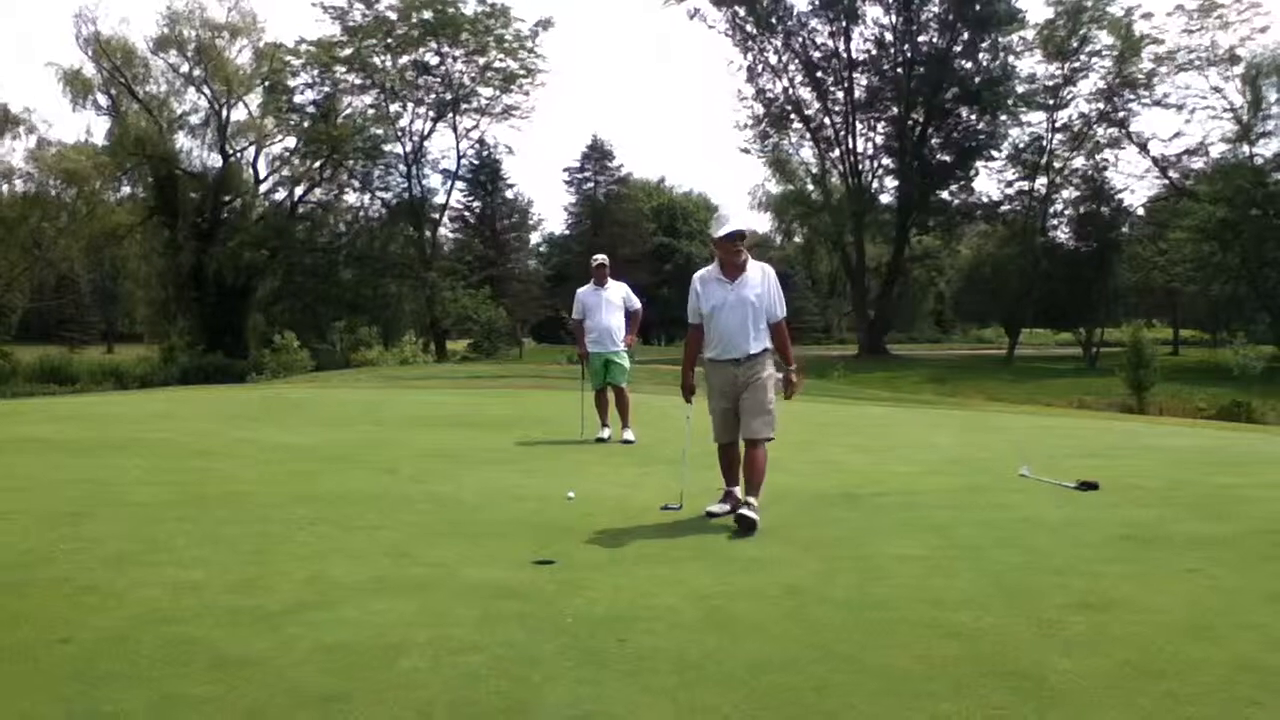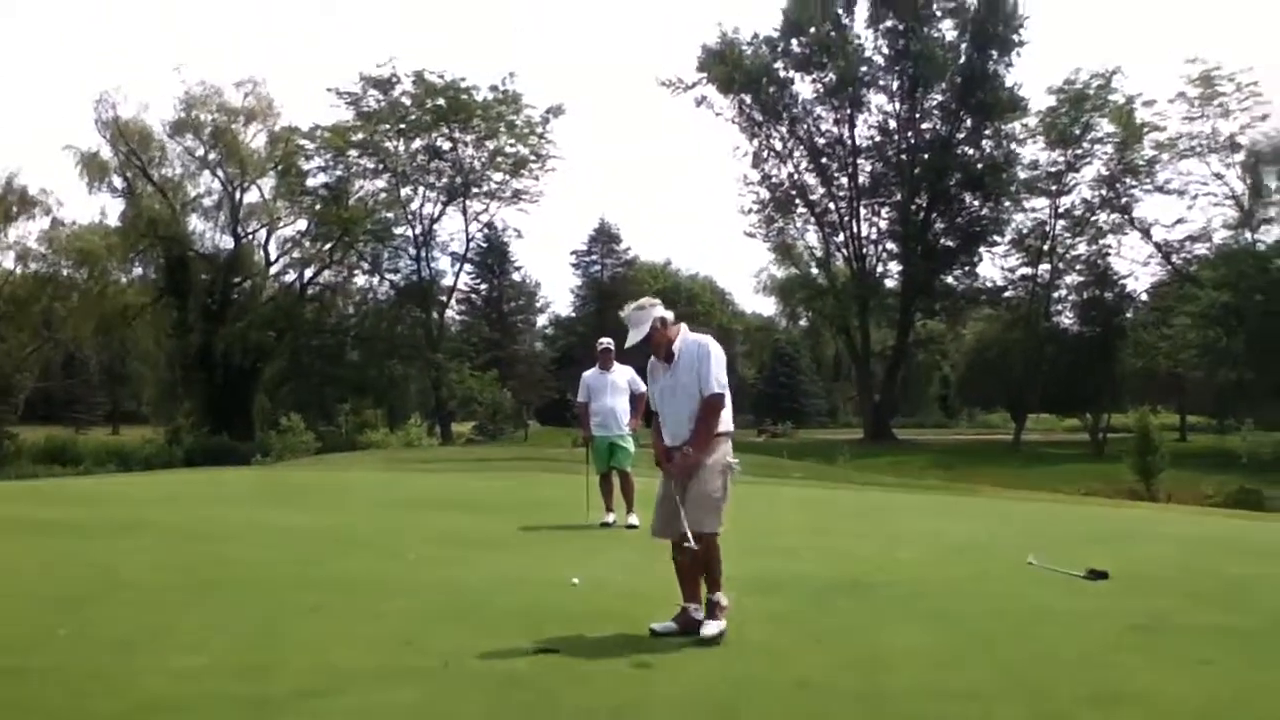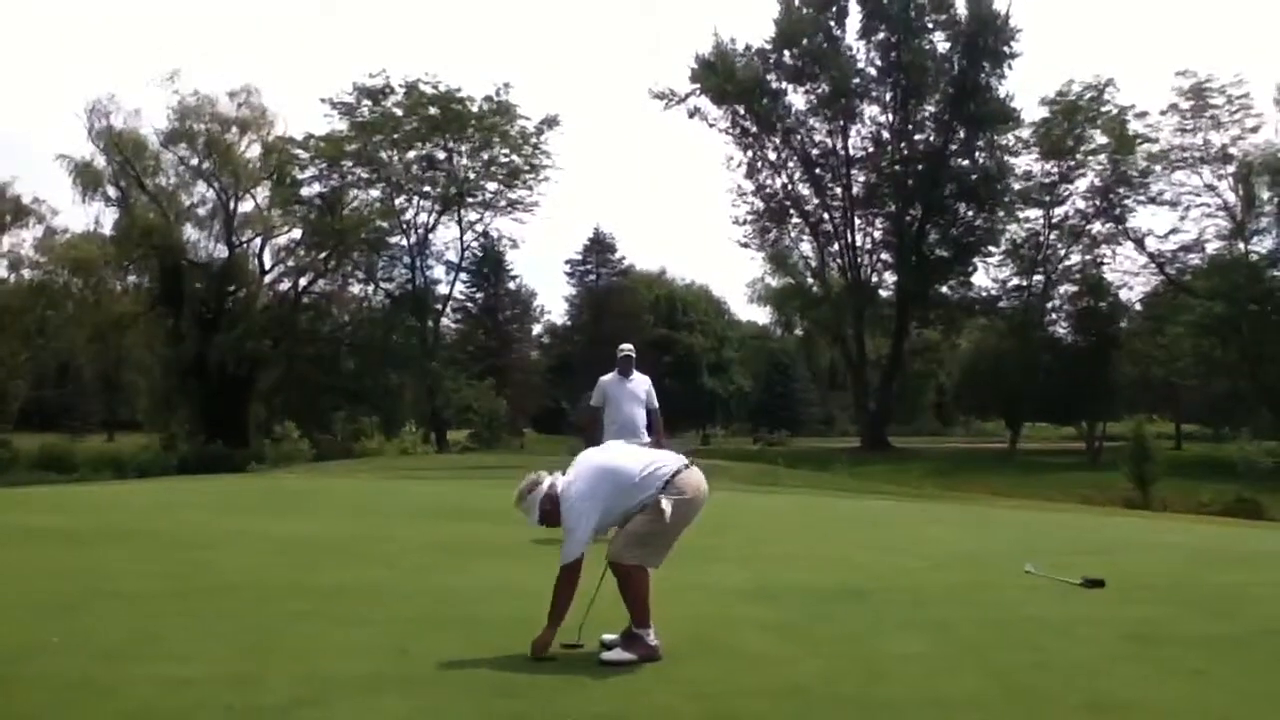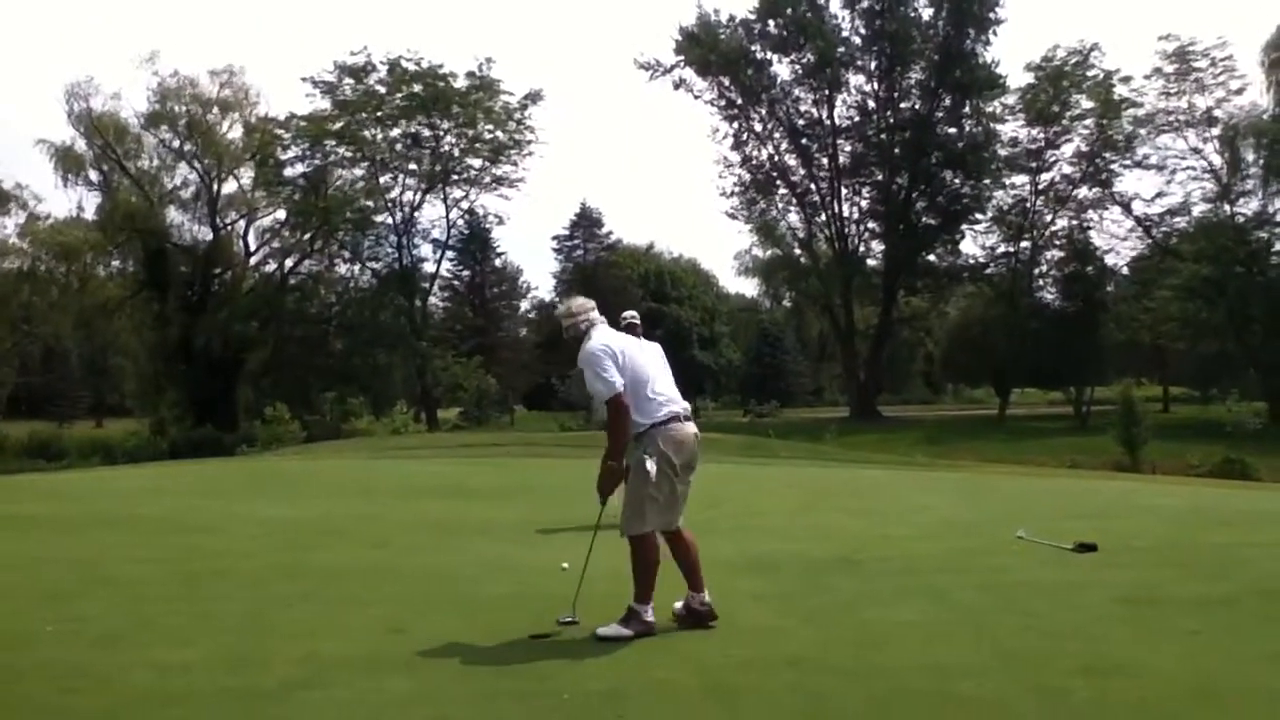
dt=1s
person 1, frame 1
left shoulder: (765, 275)
right shoulder: (701, 281)
left elbow: (778, 324)
right elbow: (696, 330)
left wrist: (790, 367)
right wrist: (687, 373)
left hip: (757, 366)
right hip: (718, 368)
left knee: (755, 436)
right knee: (726, 438)
left ankle: (750, 505)
right ankle: (732, 492)
person 1, frame 2
left shoulder: (702, 347)
right shoulder: (655, 364)
left elbow: (714, 402)
left wrist: (691, 452)
right wrist: (660, 447)
left hip: (709, 450)
right hip: (677, 455)
left knee: (700, 529)
right knee: (676, 533)
left ankle: (715, 601)
right ankle: (692, 608)
person 1, frame 3
left shoulder: (574, 504)
right shoulder: (581, 466)
left elbow: (569, 574)
right elbow: (633, 445)
left wrist: (548, 631)
left hip: (680, 489)
right hip: (686, 478)
left knee: (622, 558)
right knee: (630, 555)
left ankle: (645, 640)
right ankle: (639, 631)
person 1, frame 4
left shoulder: (593, 350)
right shoulder: (628, 341)
left elbow: (619, 407)
left wrist: (612, 463)
right wrist: (616, 458)
left hip: (657, 438)
right hip: (682, 430)
left knee: (640, 528)
right knee: (670, 525)
left ankle: (640, 614)
right ankle: (698, 601)
